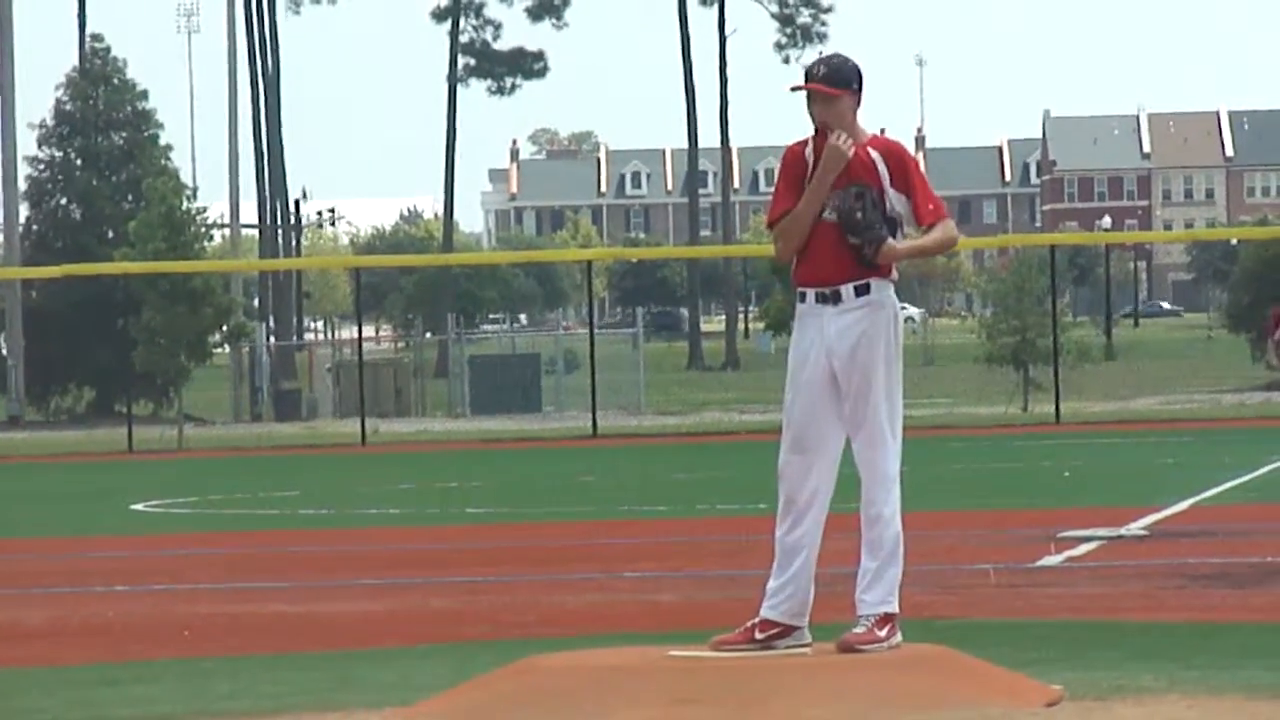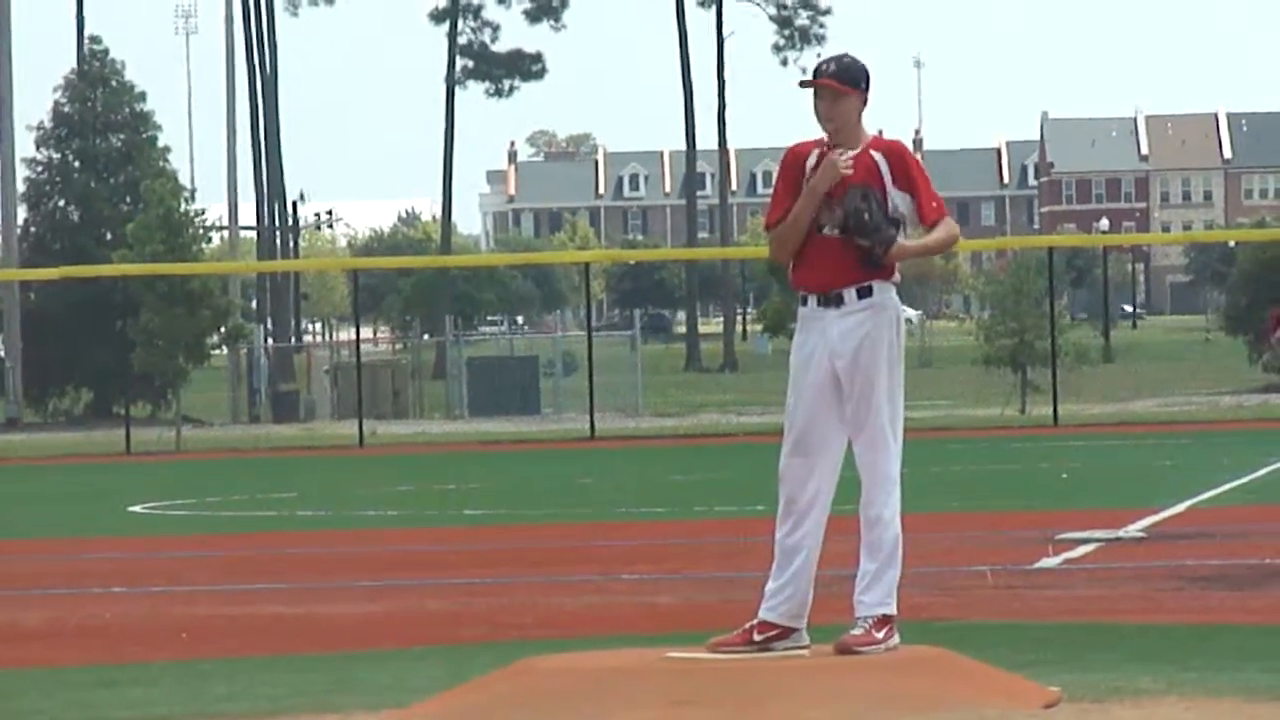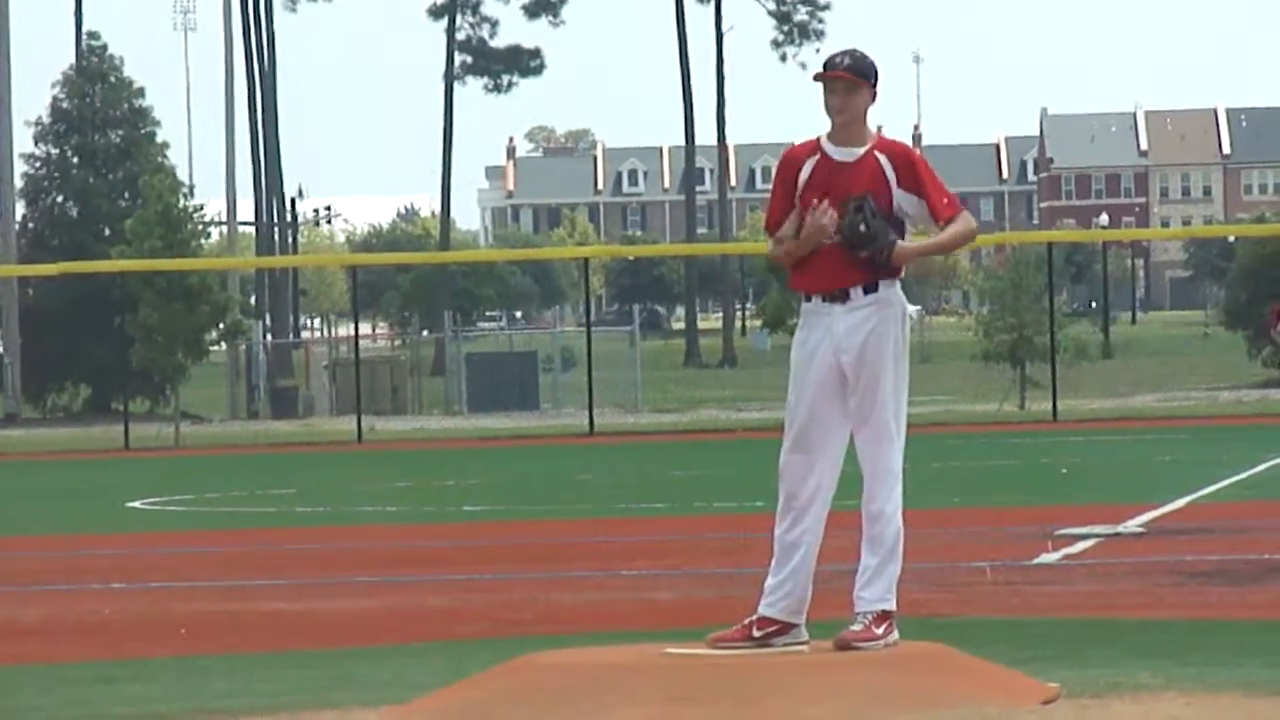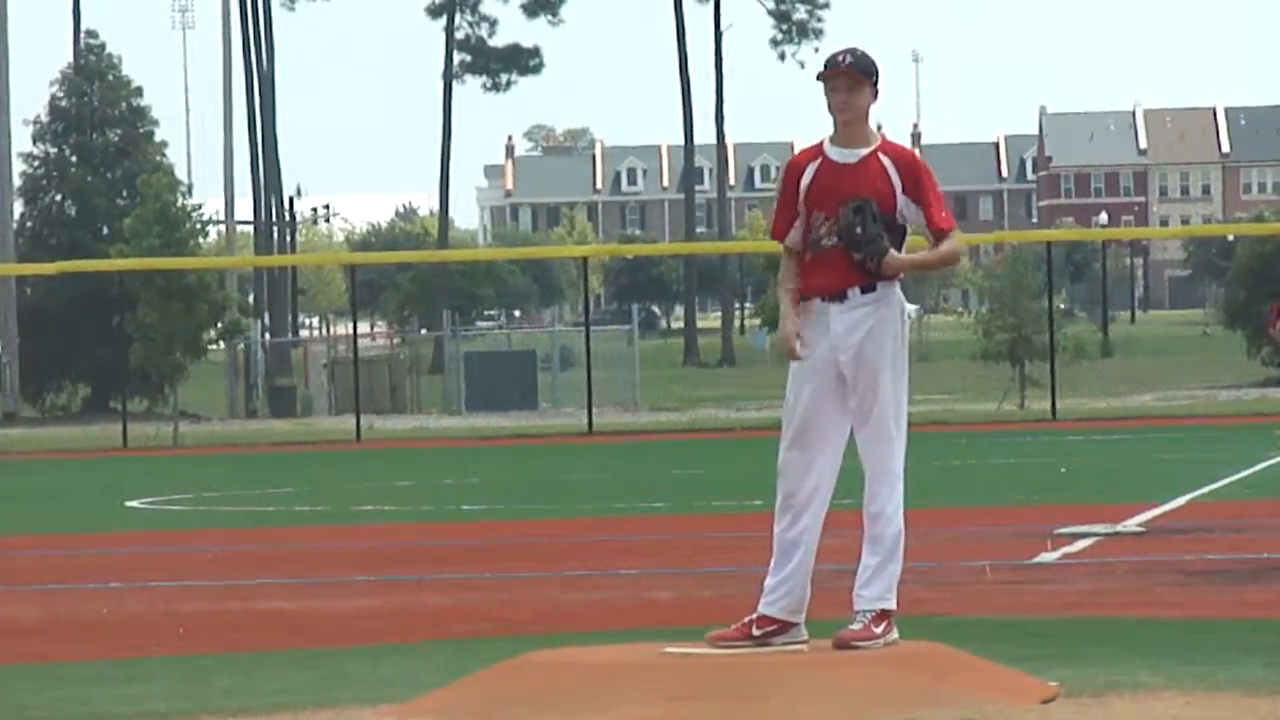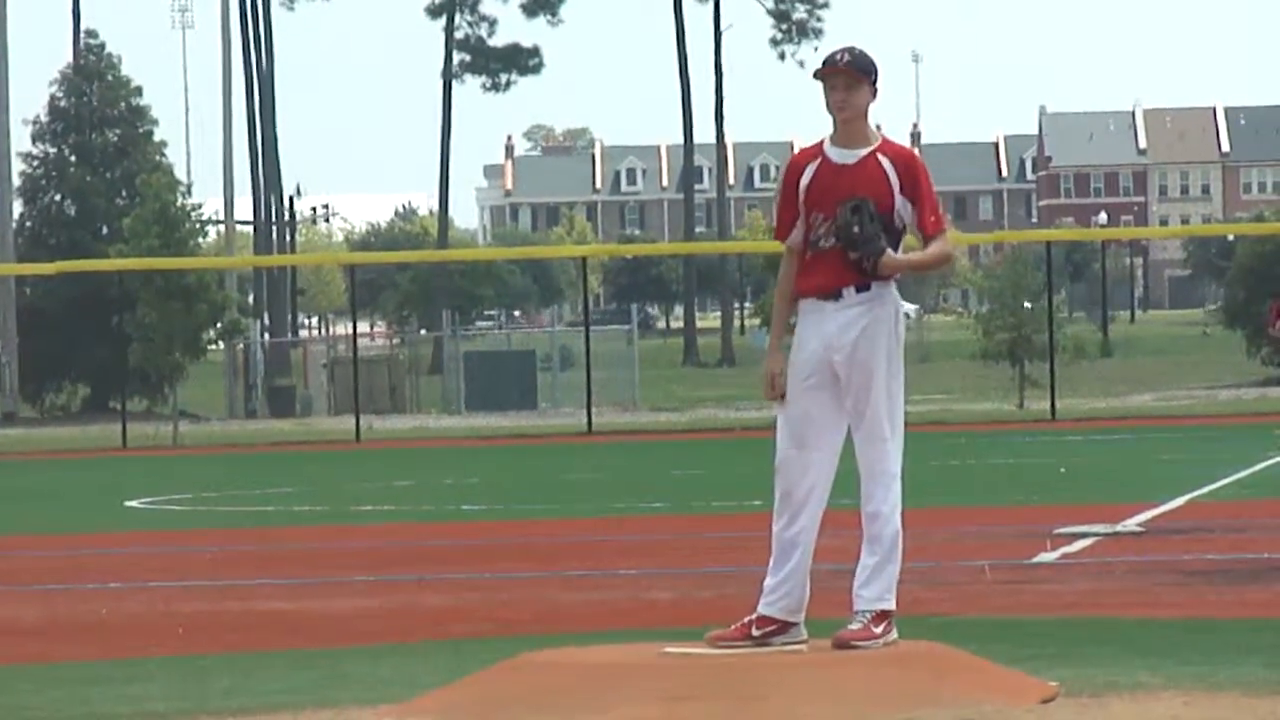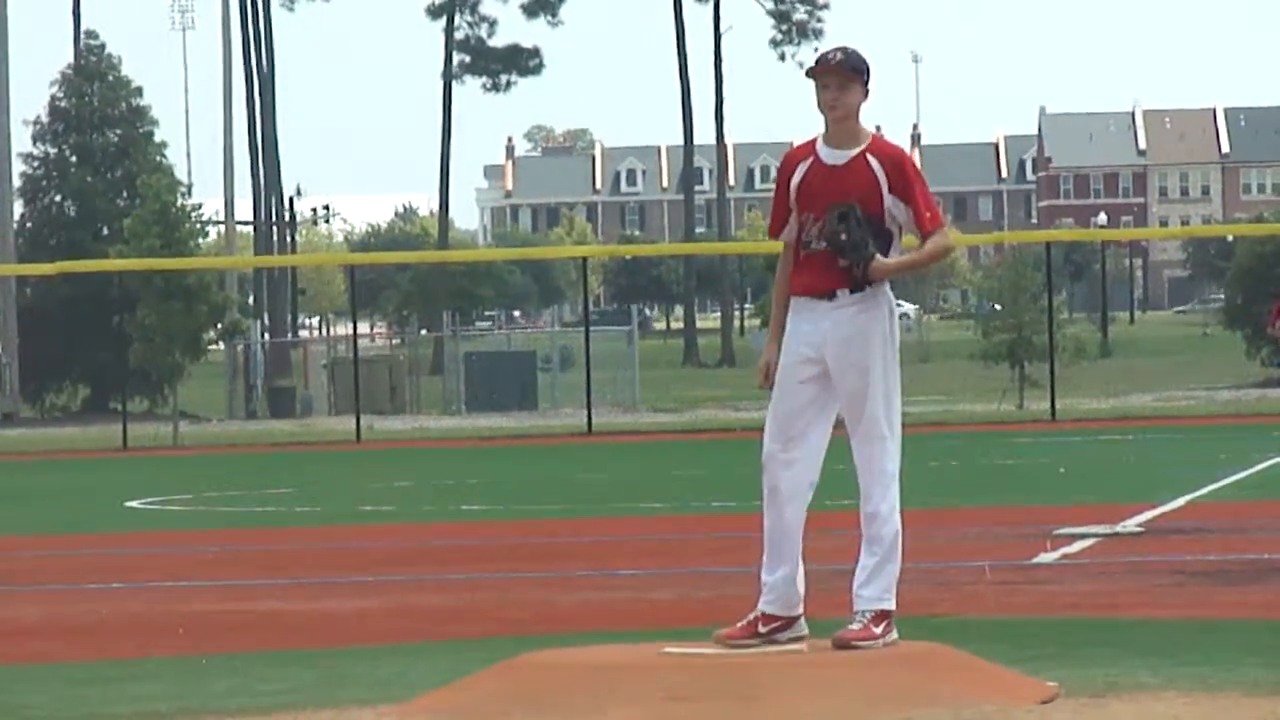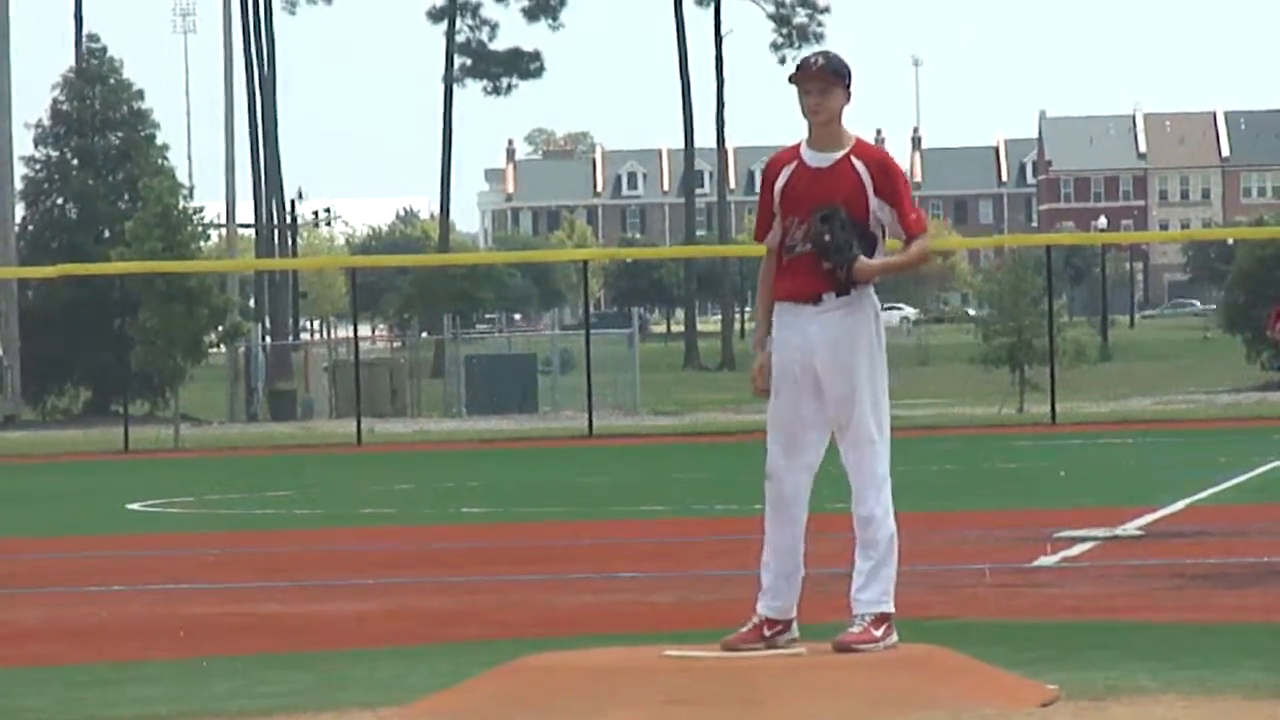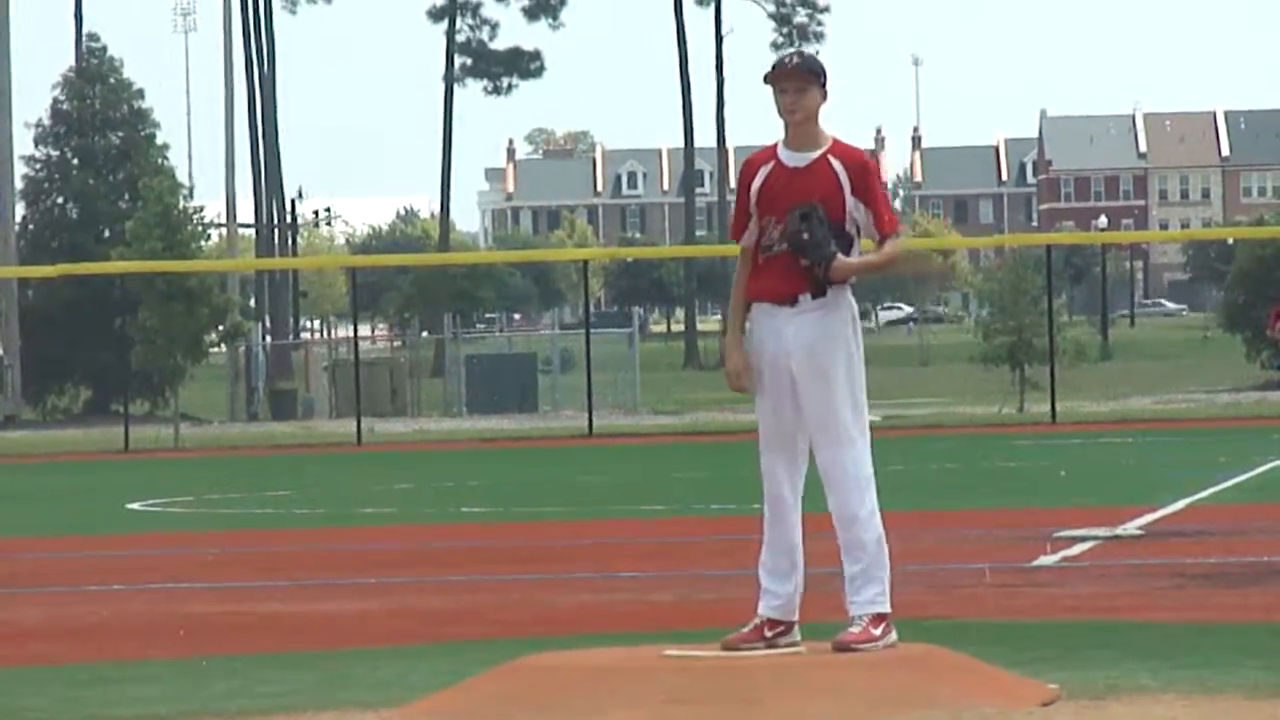
dt=0.2s
person 1, frame 1
left shoulder: (888, 155)
right shoulder: (799, 157)
left elbow: (946, 231)
right elbow: (783, 248)
left wrist: (901, 248)
right wrist: (825, 173)
left hip: (867, 313)
right hip: (810, 317)
left knee: (877, 460)
right knee: (800, 465)
left ankle: (880, 611)
right ankle: (784, 613)
person 1, frame 2
left shoulder: (891, 156)
right shoulder: (799, 161)
left elbow: (947, 229)
right elbow: (778, 251)
left wrist: (908, 247)
right wrist: (817, 188)
left hip: (869, 315)
right hip: (812, 320)
left knee: (878, 462)
right knee: (802, 468)
left ankle: (878, 614)
right ankle: (781, 616)
person 1, frame 3
left shoulder: (897, 158)
right shoulder: (798, 162)
left elbow: (964, 224)
right elbow: (776, 254)
left wrist: (913, 249)
right wrist: (807, 237)
left hip: (874, 313)
right hip: (816, 318)
left knee: (881, 460)
right knee: (802, 465)
left ankle: (878, 609)
right ankle: (781, 611)
person 1, frame 4
left shoulder: (901, 163)
right shoulder: (802, 167)
left elbow: (951, 246)
right elbow: (789, 257)
left wrist: (905, 260)
right wrist: (787, 313)
left hip: (875, 315)
right hip: (817, 322)
left knee: (882, 461)
right knee: (800, 466)
left ankle: (877, 609)
right ankle: (780, 610)
person 1, frame 5
left shoulder: (900, 162)
right shoulder: (803, 166)
left elbow: (942, 248)
right elbow: (792, 258)
left wrist: (900, 260)
right wrist: (775, 345)
left hip: (871, 315)
right hip: (813, 320)
left knee: (879, 462)
right knee: (797, 469)
left ankle: (877, 609)
right ankle: (779, 611)
person 1, frame 6
left shoulder: (890, 161)
right shoulder: (795, 164)
left elbow: (941, 240)
right elbow: (788, 255)
left wrist: (894, 263)
right wrist: (772, 340)
left hip: (863, 316)
right hip: (805, 319)
left knee: (876, 462)
right knee: (783, 461)
left ankle: (876, 609)
right ankle: (779, 607)
person 1, frame 7
left shoulder: (874, 164)
right shoulder: (779, 169)
left elbow: (921, 244)
right elbow: (771, 260)
left wrist: (877, 266)
right wrist: (760, 343)
left hip: (849, 319)
right hip: (790, 323)
left knee: (867, 465)
right knee: (783, 470)
left ankle: (876, 611)
right ankle: (776, 611)
person 1, frame 8
left shoulder: (852, 164)
right shoulder: (756, 169)
left elbow: (893, 245)
right elbow: (746, 259)
left wrist: (854, 264)
right wrist: (735, 339)
left hip: (826, 319)
right hip: (770, 324)
left knee: (846, 463)
right knee: (778, 471)
left ankle: (872, 610)
right ankle: (777, 613)
